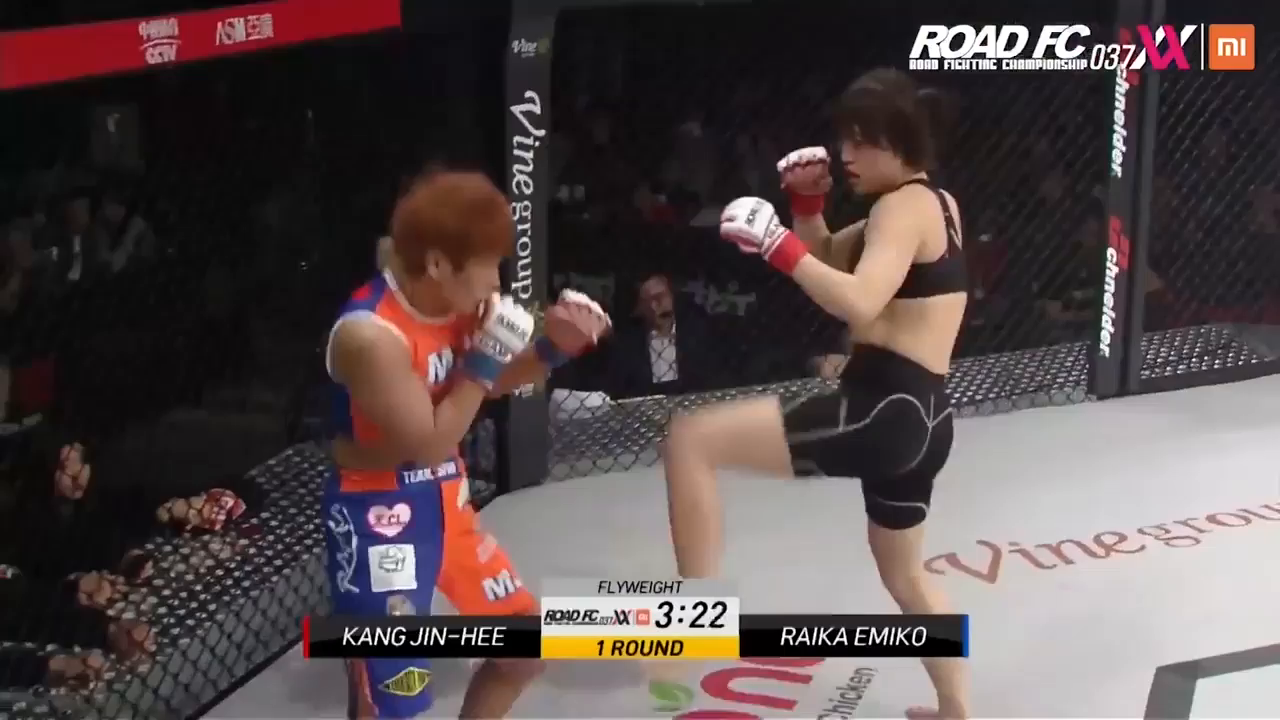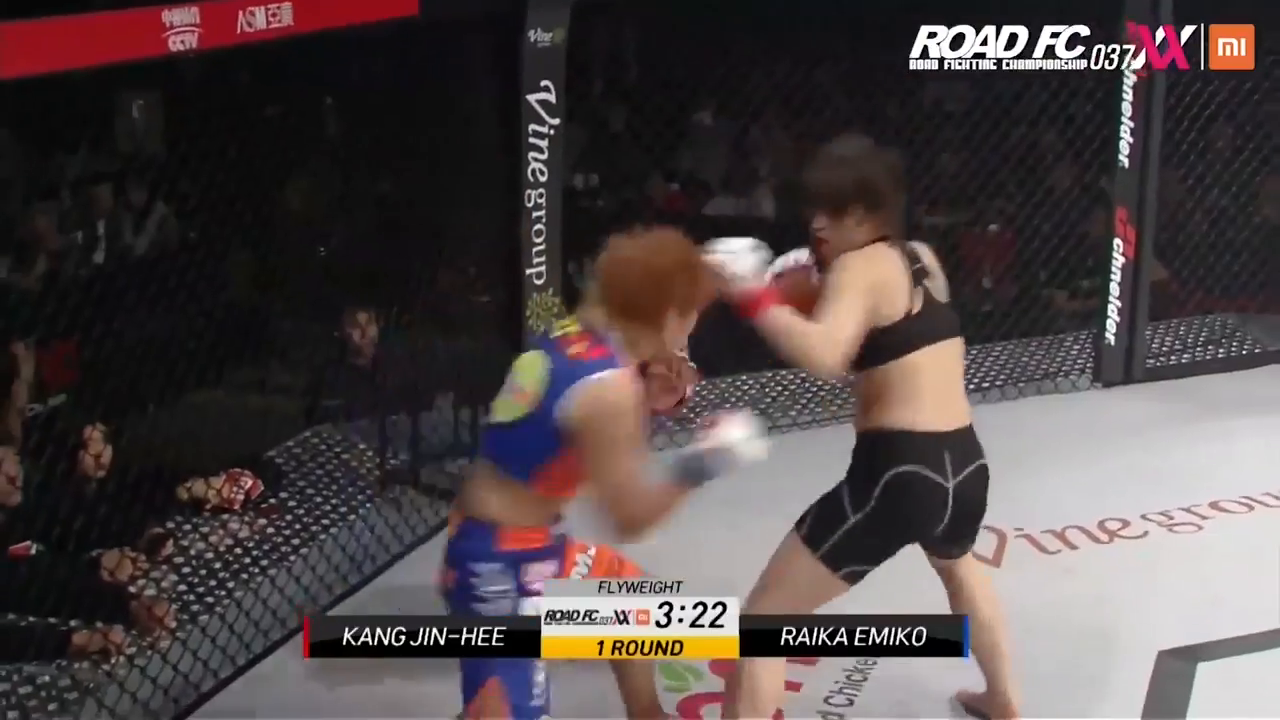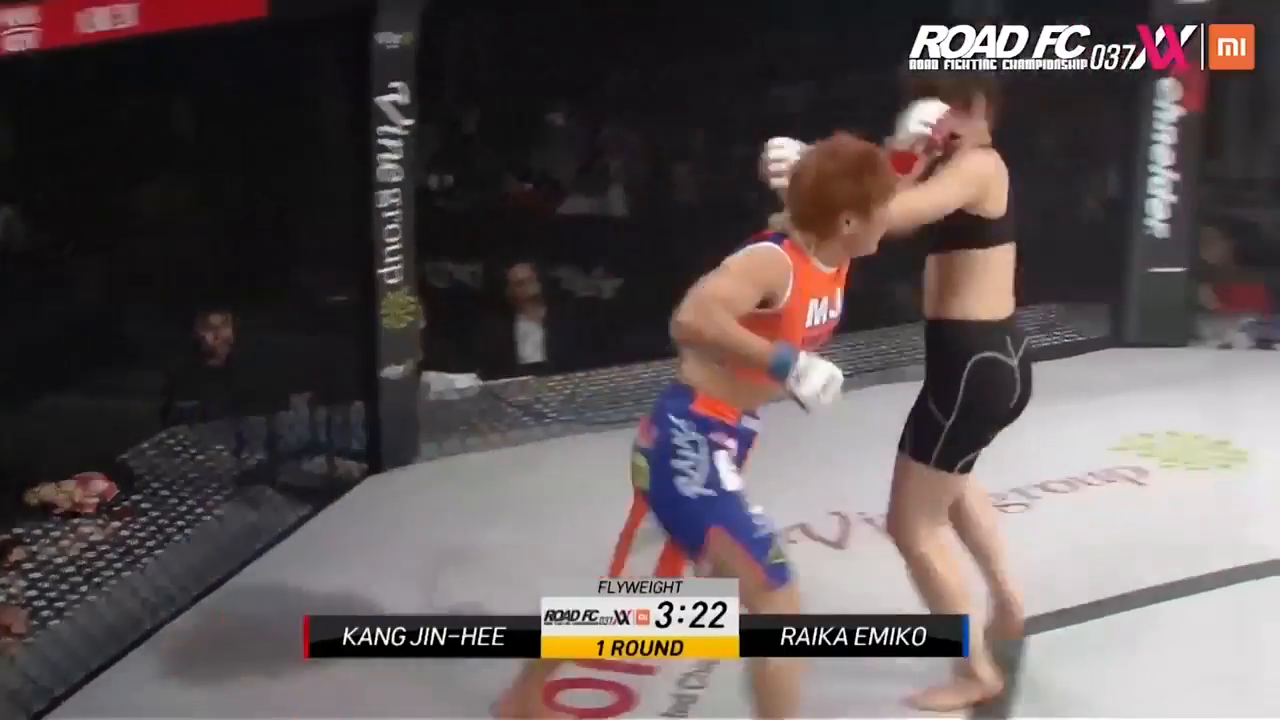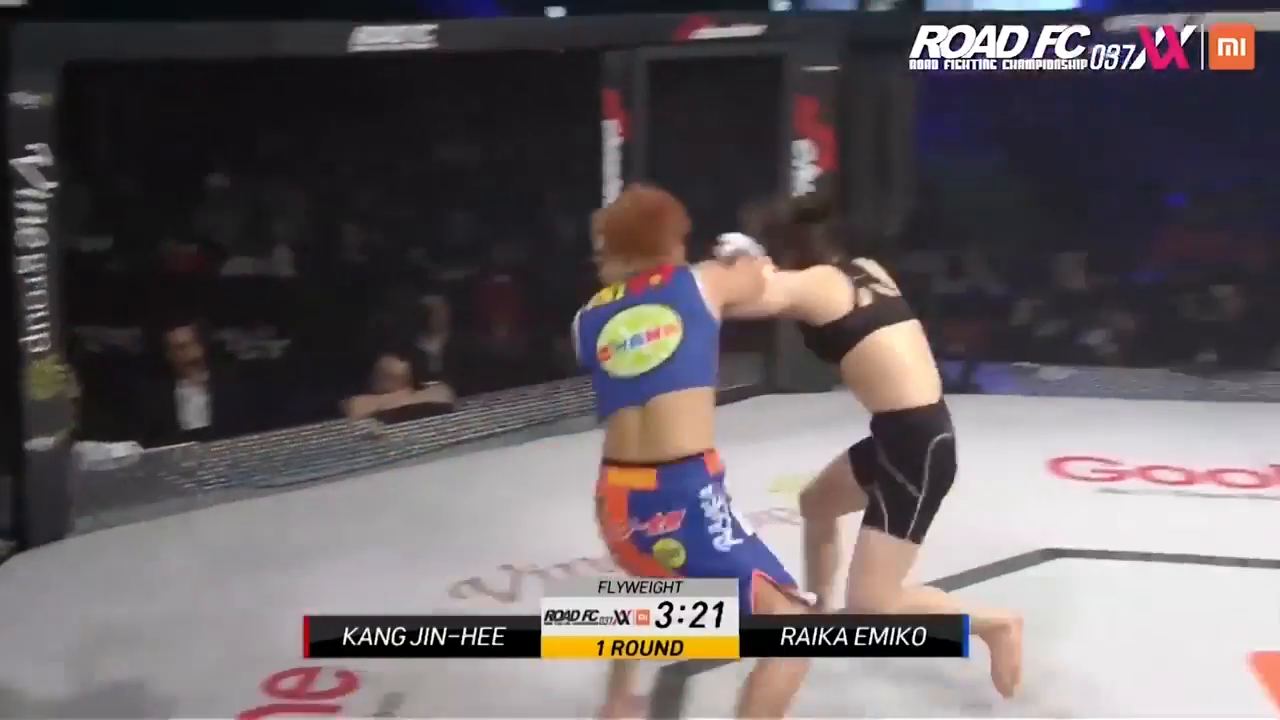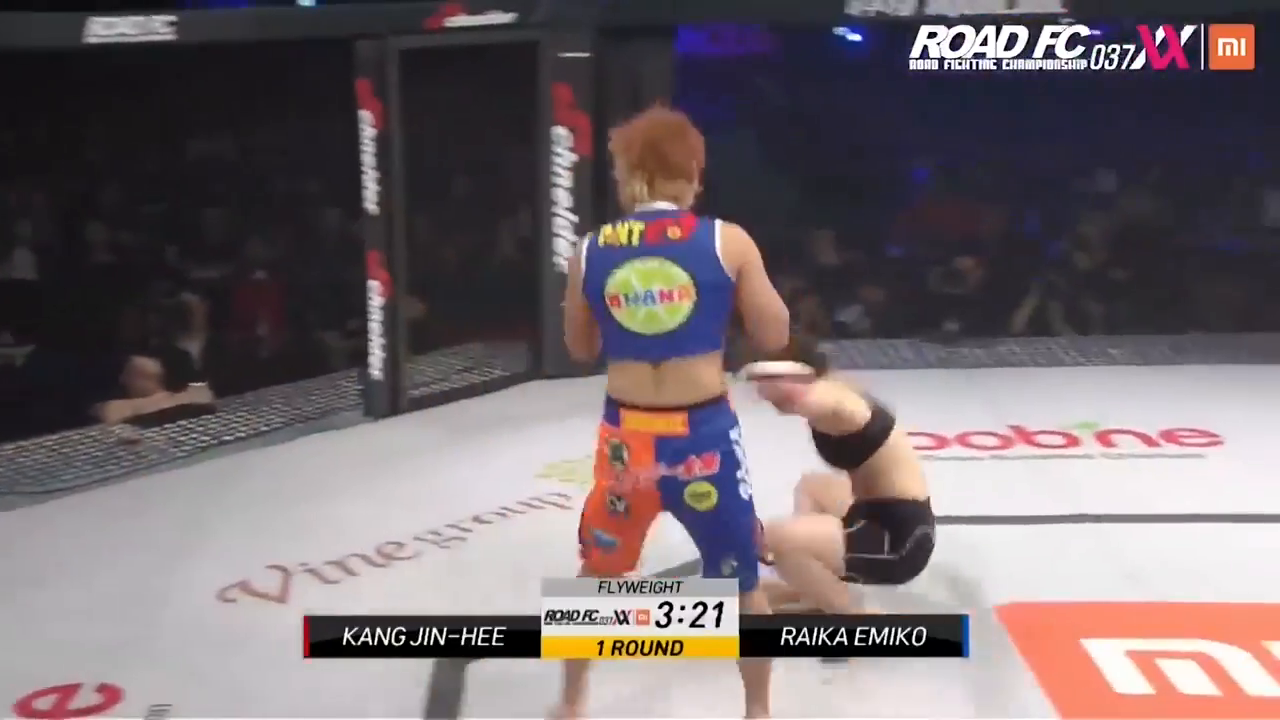
dt=0.4s
person 1, frame 1
left shoulder: (454, 298)
right shoulder: (367, 334)
left elbow: (499, 379)
right elbow: (426, 442)
left wrist: (552, 342)
right wrist: (482, 362)
left hip: (445, 503)
right hip: (376, 517)
person 1, frame 2
left shoulder: (564, 343)
right shoulder: (609, 391)
right elbow: (627, 520)
right wrist: (695, 469)
left hip: (532, 547)
right hip: (500, 564)
person 1, frame 3
left shoulder: (829, 262)
right shoulder: (770, 261)
right elbow: (691, 320)
right wrist: (783, 361)
left hip: (693, 440)
right hip: (687, 442)
right knee: (770, 597)
person 1, frame 4
left shoulder: (584, 321)
right shoulder: (701, 281)
right elbow: (757, 277)
left hip: (614, 498)
right hip: (687, 498)
left knee: (642, 584)
person 1, frame 5
left shoulder: (594, 249)
right shoulder: (726, 241)
left elbow: (580, 345)
right elbow: (774, 336)
left hip: (626, 444)
right hip: (707, 442)
left knee: (599, 576)
right knee: (745, 590)
person 2, frame 1
left shoulder: (901, 208)
right shoulder: (933, 200)
left elbow: (859, 302)
right elbow: (834, 260)
left wrist: (780, 244)
right wrist: (806, 203)
left hip: (881, 407)
right hip: (927, 416)
left knee: (688, 438)
right knee: (903, 574)
person 2, frame 2
left shoulder: (864, 268)
right shoulder: (920, 259)
left elbow: (818, 358)
left wrist: (754, 295)
left hip: (892, 481)
right hip: (967, 473)
left knee: (763, 618)
right knee: (959, 566)
person 2, frame 3
left shoulder: (977, 167)
right shoulder: (959, 164)
left elbow: (891, 217)
right wrist: (909, 156)
left hip: (971, 364)
right hip: (1000, 357)
left knee: (910, 528)
right knee: (946, 479)
left ankle: (977, 671)
right ankle: (1006, 602)
person 2, frame 4
left shoulder: (808, 284)
right shoulder: (862, 269)
left elbow: (736, 303)
left hip: (915, 446)
right hip: (913, 431)
left knee: (871, 602)
right knee: (817, 501)
left ankle: (998, 626)
right ankle: (820, 607)
person 2, frame 5
left shoulder: (826, 394)
right shoulder: (829, 390)
left elbow: (814, 401)
left hip: (903, 538)
left knee: (777, 538)
right knee: (811, 487)
